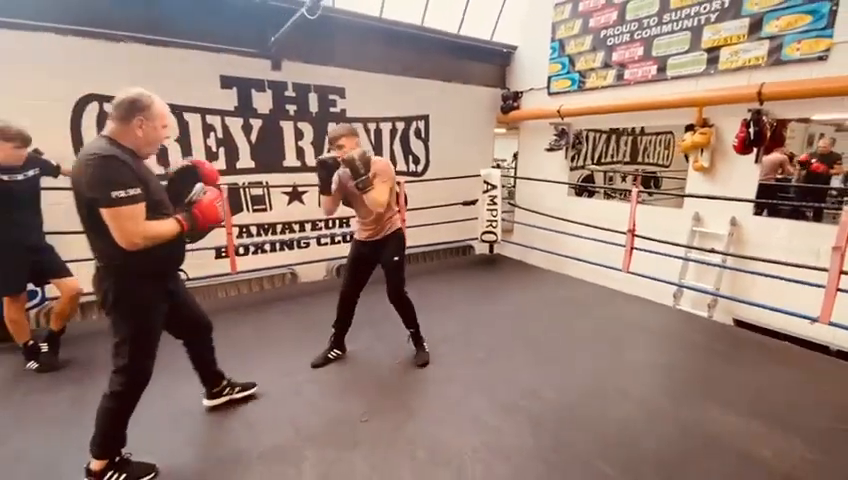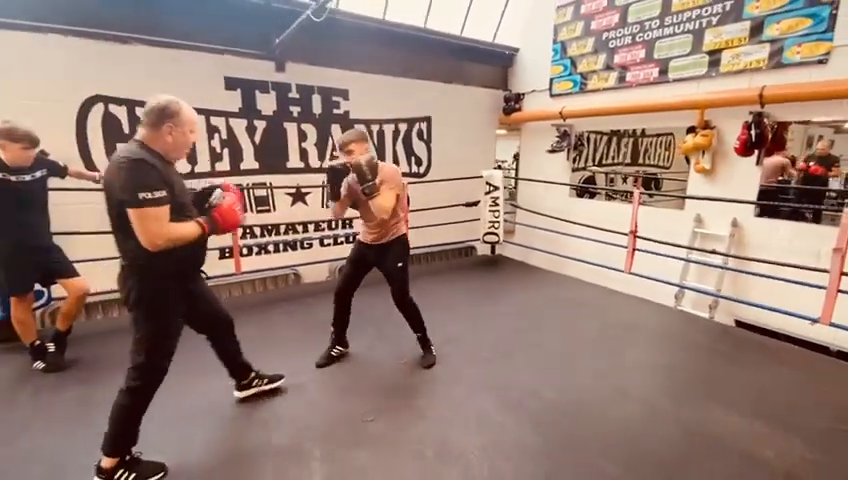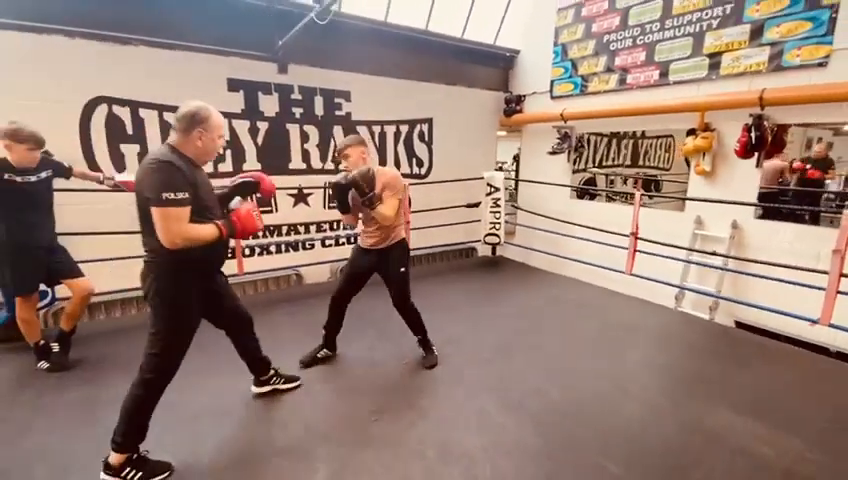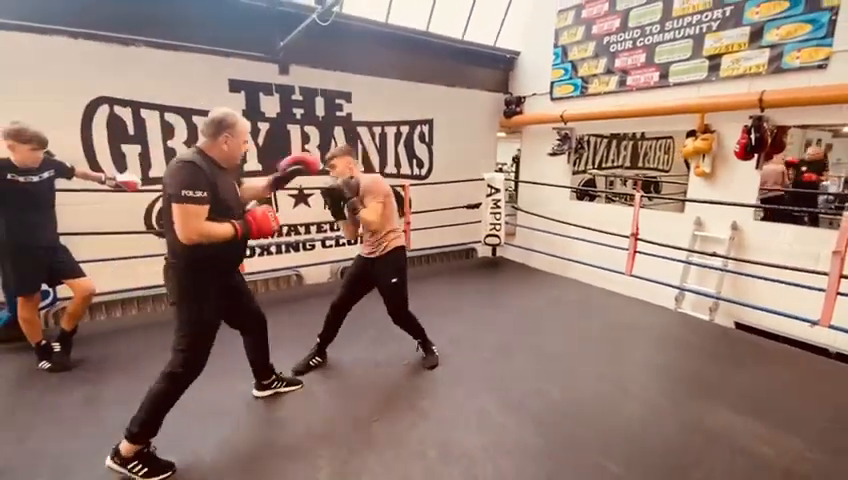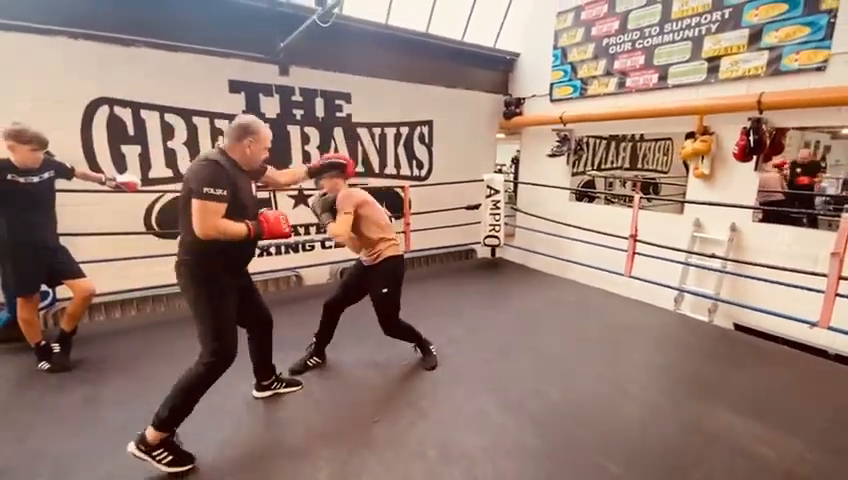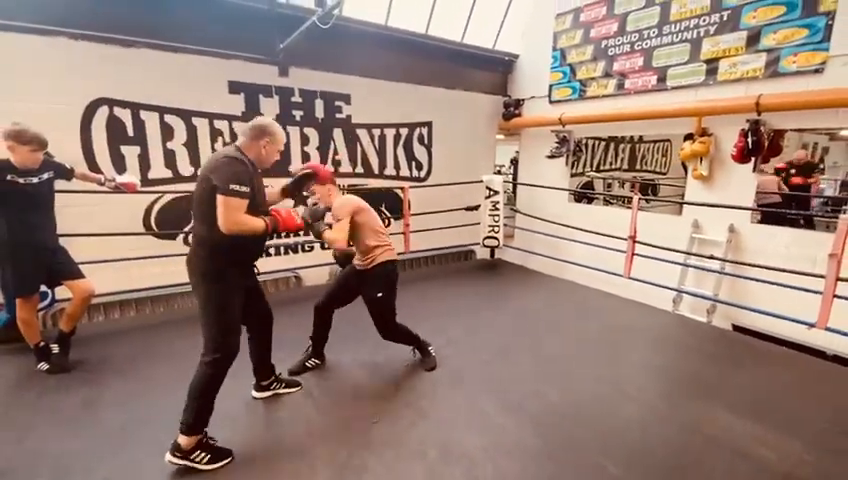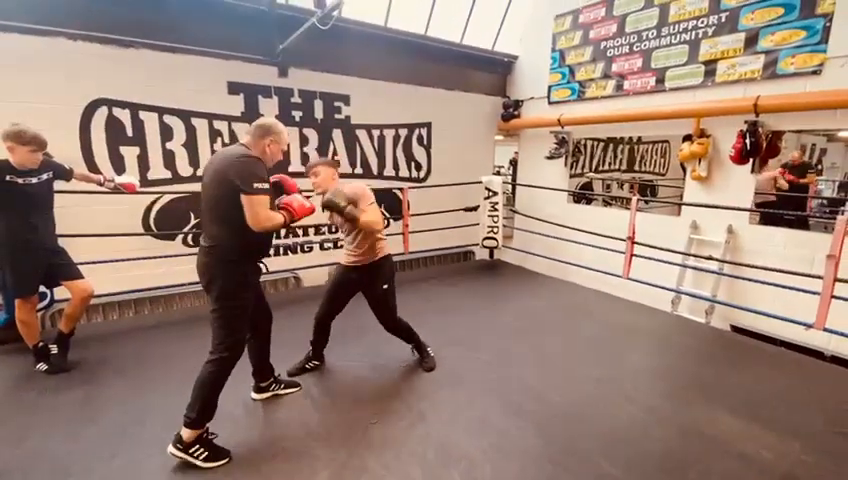
dt=0.1s
person 1, frame 1
left shoulder: (123, 156)
right shoulder: (106, 164)
right elbow: (132, 235)
right wrist: (190, 219)
left hip: (159, 276)
right hip: (133, 285)
left knee: (198, 328)
right knee: (133, 372)
left ankle: (217, 388)
person 1, frame 2
left shoulder: (153, 160)
right shoulder: (136, 167)
right elbow: (155, 237)
left wrist: (203, 203)
right wrist: (210, 222)
left hip: (181, 276)
right hip: (154, 285)
left knee: (220, 325)
right knee: (148, 371)
left ankle: (246, 379)
person 1, frame 3
left shoulder: (189, 165)
right shoulder: (165, 170)
right elbow: (173, 236)
left wrist: (229, 197)
right wrist: (228, 227)
left hip: (204, 274)
right hip: (174, 282)
left knee: (240, 323)
right knee: (160, 367)
left ankle: (265, 376)
person 1, frame 4
left shoulder: (218, 166)
right shoulder: (190, 169)
left elbow: (246, 194)
right elbow: (190, 231)
left wrist: (282, 176)
right wrist: (244, 227)
left hip: (222, 271)
right hip: (195, 278)
left knee: (254, 322)
right knee: (187, 362)
left ankle: (266, 380)
right ankle: (130, 449)
person 1, frame 5
left shoulder: (237, 167)
right shoulder: (212, 169)
left elbow: (279, 178)
right elbow: (206, 227)
left wrist: (321, 167)
right wrist: (257, 227)
left hip: (230, 269)
right hip: (205, 274)
left knee: (260, 321)
right knee: (218, 355)
left ankle: (266, 380)
right ankle: (155, 437)
person 1, frame 6
left shoulder: (244, 165)
right shoulder: (234, 167)
left elbow: (263, 199)
right elbow: (230, 223)
left wrist: (296, 184)
right wrist: (274, 222)
left hip: (236, 265)
right hip: (216, 270)
left knee: (261, 319)
right knee: (221, 350)
left ankle: (265, 380)
right ankle: (187, 441)
person 1, frame 7
left shoulder: (223, 158)
right shoulder: (251, 166)
right elbow: (259, 221)
left wrist: (270, 191)
right wrist: (289, 212)
left hip: (220, 258)
right hip: (228, 266)
left knee: (260, 319)
right knee: (227, 348)
left ankle: (264, 380)
right ankle: (189, 435)
person 2, frame 1
left shoulder: (34, 163)
left elbow: (63, 170)
left hip: (37, 245)
left knee: (72, 289)
left ankle: (49, 343)
right ankle: (31, 352)
person 2, frame 2
left shoulder: (41, 164)
left elbow: (71, 171)
left wrist: (99, 177)
left hip: (44, 245)
left knee: (80, 289)
right knee: (21, 301)
left ankle: (56, 342)
right ankle: (37, 351)
person 2, frame 3
left shoulder: (47, 164)
left elbow: (76, 171)
left wrist: (106, 179)
left hip: (49, 244)
left knee: (84, 289)
right knee: (26, 301)
left ankle: (60, 343)
right ankle: (41, 351)
person 2, frame 4
left shoulder: (50, 165)
left elbow: (79, 172)
left wrist: (109, 179)
left hip: (51, 245)
left knee: (86, 289)
right knee: (28, 301)
left ankle: (62, 343)
right ankle: (44, 352)
person 2, frame 5
left shoulder: (50, 166)
left elbow: (78, 172)
left wrist: (108, 180)
left hip: (51, 246)
left knee: (86, 290)
right knee: (27, 302)
left ankle: (62, 343)
right ankle: (43, 352)
person 2, frame 6
left shoulder: (49, 166)
left elbow: (77, 173)
left wrist: (107, 181)
left hip: (50, 246)
left knee: (85, 290)
right knee: (26, 302)
left ankle: (60, 344)
right ankle: (42, 353)
person 2, frame 7
left shoulder: (48, 167)
left elbow: (76, 174)
left wrist: (107, 182)
left hip: (49, 247)
left knee: (84, 291)
right knee: (25, 303)
left ankle: (59, 344)
right ankle: (40, 354)
person 3, frame 1
left shoulder: (380, 166)
right shoulder: (342, 173)
left elbow: (379, 206)
right elbow: (328, 210)
left wrist: (361, 177)
right wrist: (325, 178)
left hip: (390, 238)
right hip: (362, 240)
left knee: (396, 293)
right knee: (348, 293)
left ankle: (419, 342)
right ankle: (337, 345)
person 3, frame 2
left shoulder: (389, 172)
right shoulder: (351, 178)
left elbow: (383, 212)
right elbow: (337, 214)
left wrist: (368, 183)
right wrist: (334, 184)
left hip: (393, 242)
right hip: (365, 243)
left knee: (401, 297)
right knee: (342, 291)
left ankle: (426, 345)
right ankle: (338, 343)
person 3, frame 3
left shoulder: (389, 176)
right shoulder: (354, 184)
left elbow: (387, 218)
right elbow: (349, 223)
left wrist: (367, 193)
right wrist: (341, 200)
left hip: (393, 247)
right hip: (365, 248)
left knee: (402, 303)
right knee: (339, 297)
left ankle: (426, 345)
right ankle: (327, 345)
person 3, frame 4
left shoulder: (373, 183)
right shoulder: (346, 190)
left elbow: (373, 223)
right elbow: (351, 234)
left wrist: (352, 200)
right wrist: (337, 208)
left hip: (390, 255)
right hip: (367, 256)
left knee: (398, 312)
right knee: (339, 305)
left ankle: (427, 346)
right ankle: (319, 352)
person 3, frame 5
left shoulder: (348, 196)
right shoulder: (351, 199)
left elbow: (340, 235)
right elbow: (357, 244)
left wrist: (323, 214)
left hip: (387, 262)
right hip: (368, 263)
left knee: (389, 323)
right knee: (332, 305)
left ankle: (424, 346)
right ankle: (317, 352)
person 3, frame 6
left shoulder: (344, 203)
right shoulder: (344, 206)
left elbow: (339, 243)
left wrist: (317, 225)
right wrist: (345, 255)
left hip: (381, 267)
right hip: (360, 267)
left knee: (386, 327)
right knee: (322, 307)
left ankle: (423, 347)
right ankle: (315, 354)
person 3, frame 7
left shoulder: (356, 190)
right shoulder: (332, 202)
left elbow: (376, 224)
left wrist: (344, 211)
left hip: (377, 263)
right hip: (349, 266)
left knee: (389, 320)
right knee: (323, 315)
left ankle: (421, 349)
right ankle: (315, 356)
